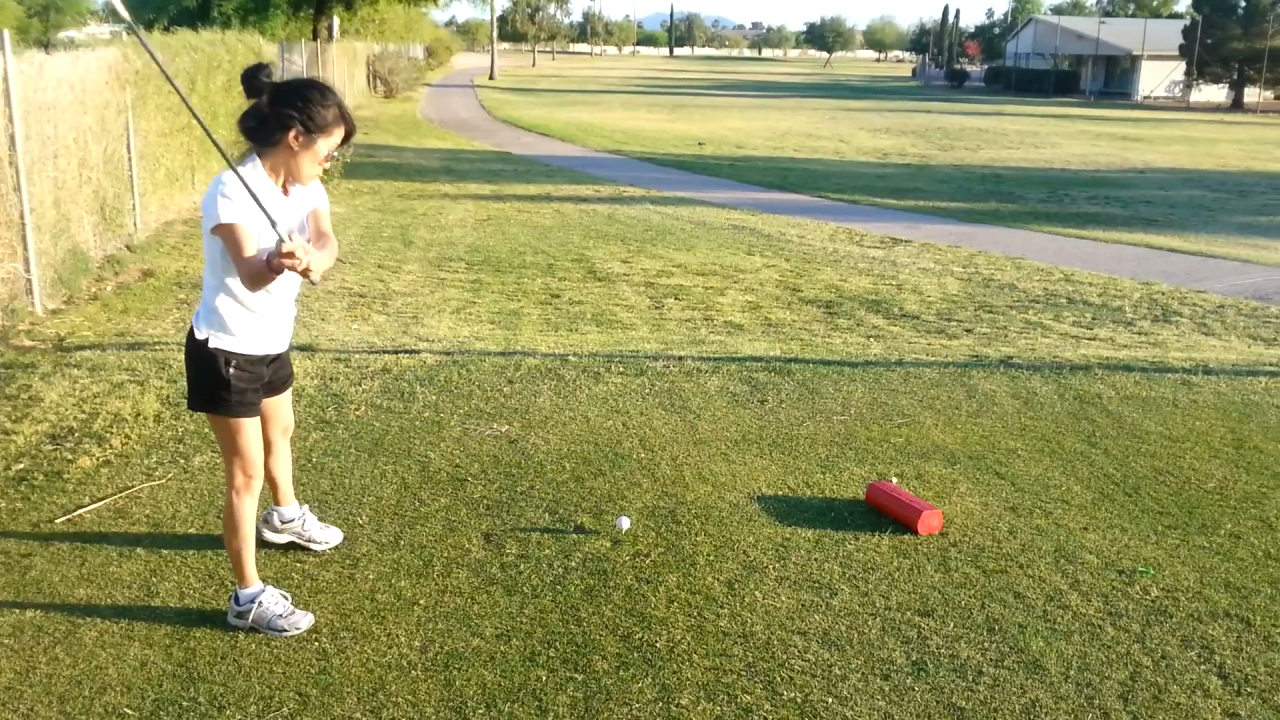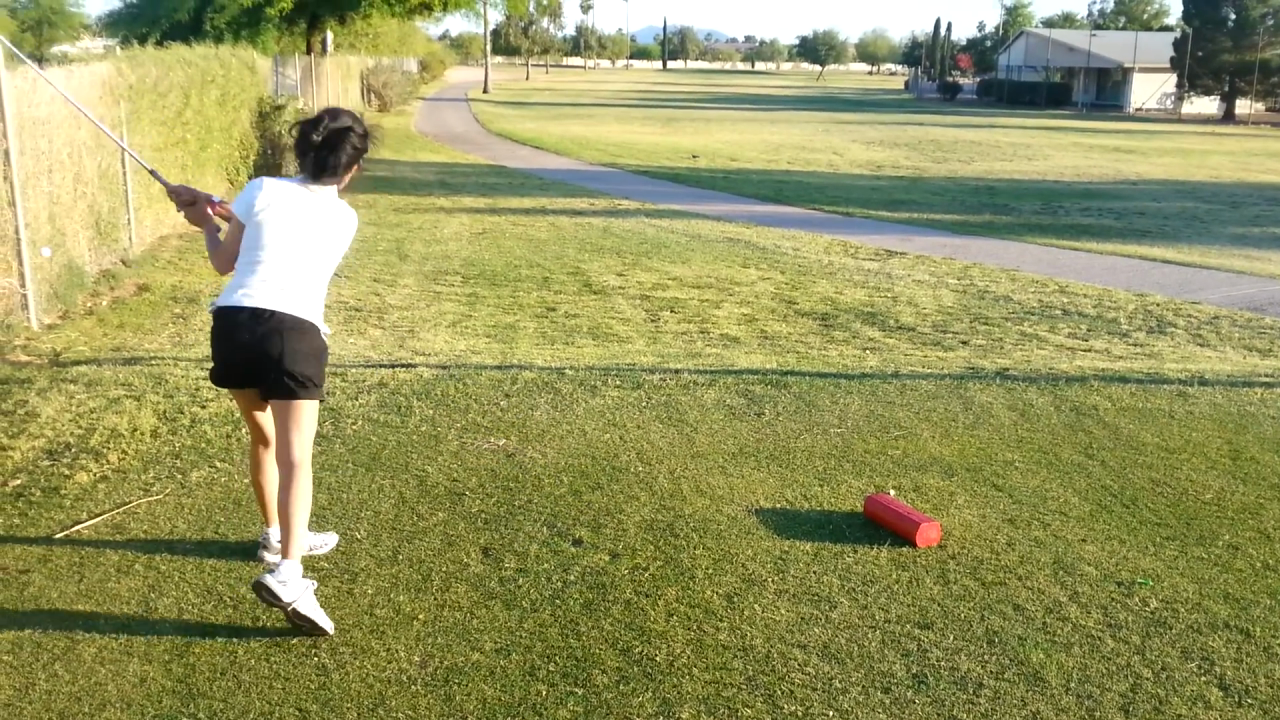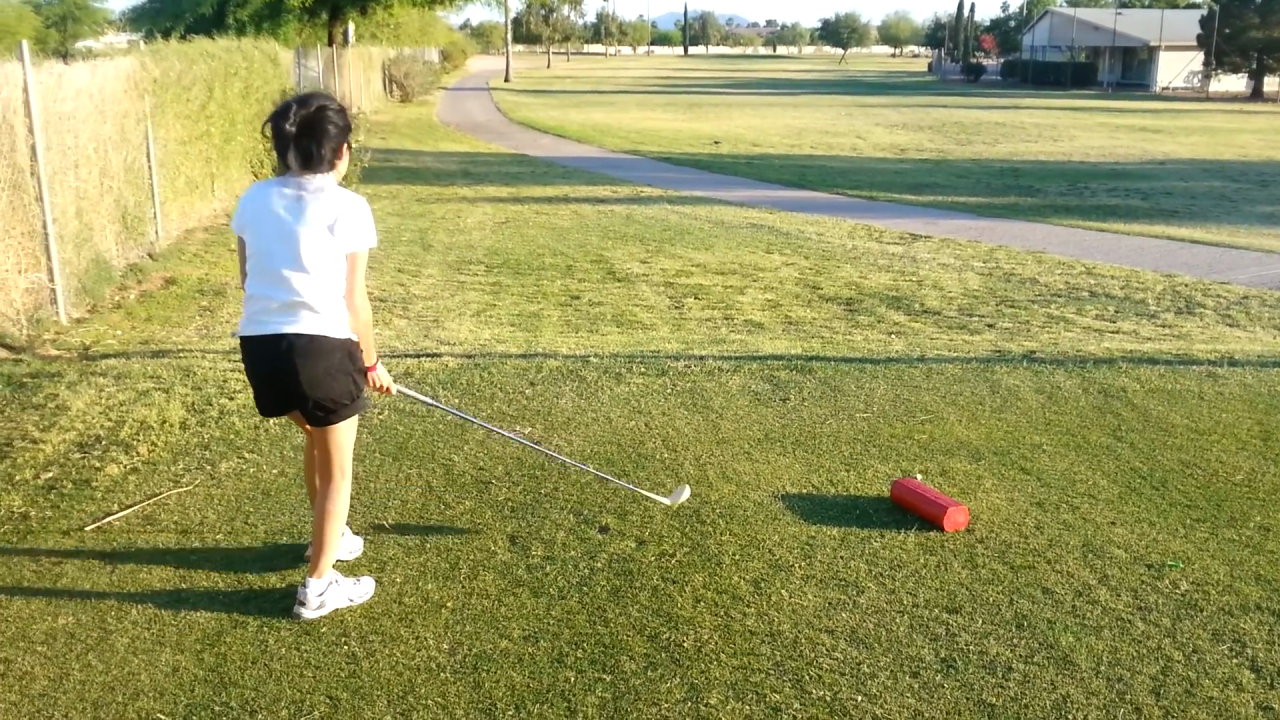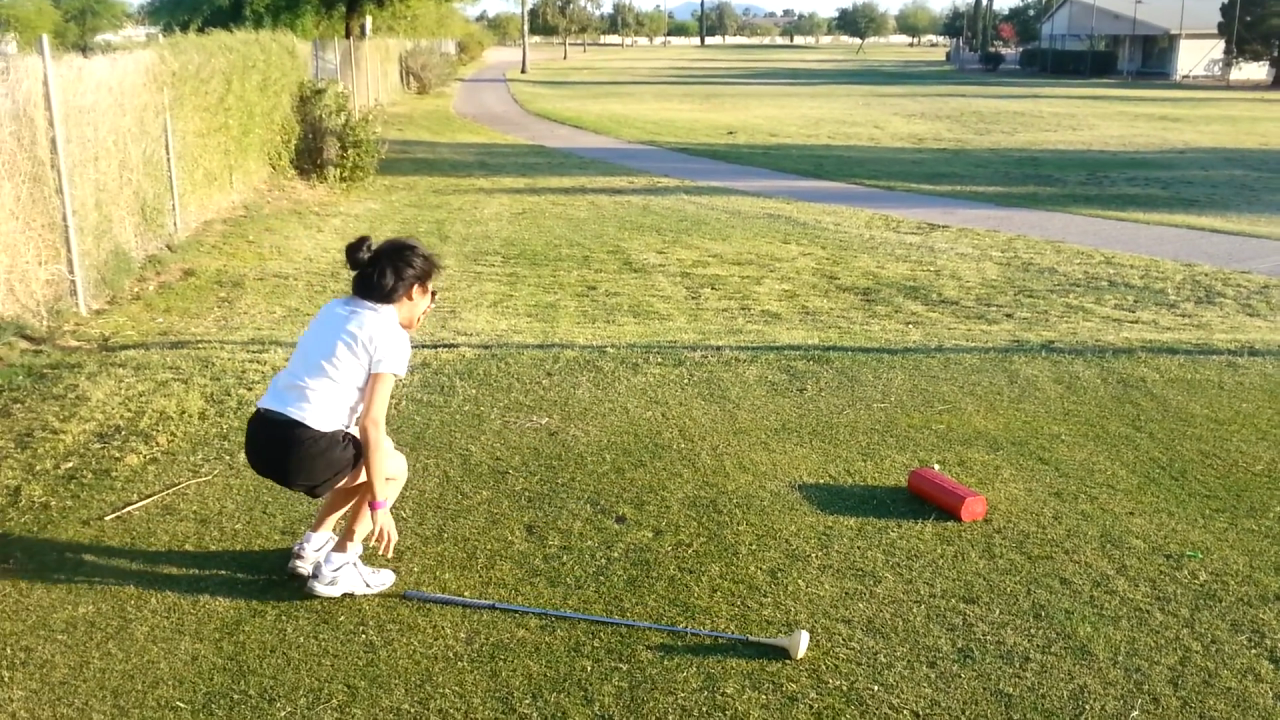
dt=1s
person 1, frame 1
left shoulder: (306, 190)
right shoulder: (229, 191)
left elbow: (326, 242)
right elbow: (248, 275)
left wrist: (309, 256)
right wrist: (276, 263)
left hip: (272, 346)
right hip: (225, 352)
left knee: (280, 433)
right knee: (246, 473)
left ankle: (285, 516)
right ankle: (249, 596)
person 1, frame 2
left shoulder: (262, 191)
right shoulder: (345, 219)
left elbow: (227, 262)
left wrist: (205, 216)
right wrist: (210, 207)
left hip: (234, 322)
right hip: (295, 331)
left knee: (264, 435)
right knee: (298, 457)
left ankle: (278, 535)
right ankle: (285, 571)
person 1, frame 3
left shoulder: (253, 200)
right shoulder: (348, 208)
left elbow: (250, 277)
right elbow: (354, 304)
right wrist: (371, 364)
left hip: (259, 347)
right hip: (319, 348)
left knee: (321, 436)
right knee: (336, 468)
left ankle: (325, 537)
right ankle: (318, 587)
person 1, frame 4
left shoulder: (334, 310)
right shoulder: (391, 335)
right elbow: (371, 422)
right wrist: (380, 508)
left hip: (261, 436)
right hip: (302, 446)
left knee: (368, 457)
right knee: (393, 468)
left ankle: (313, 545)
right ankle: (336, 566)
